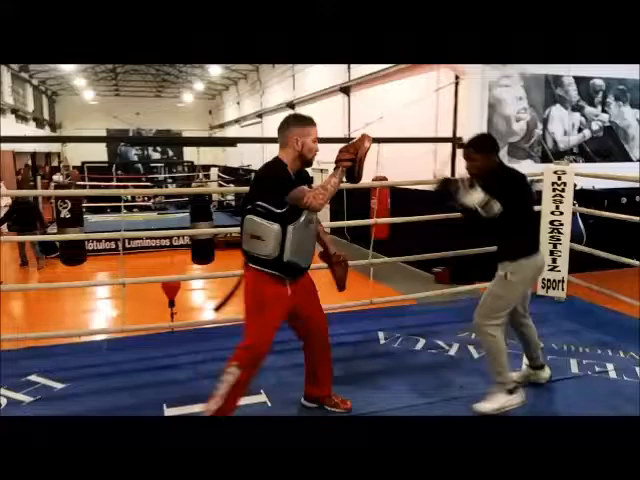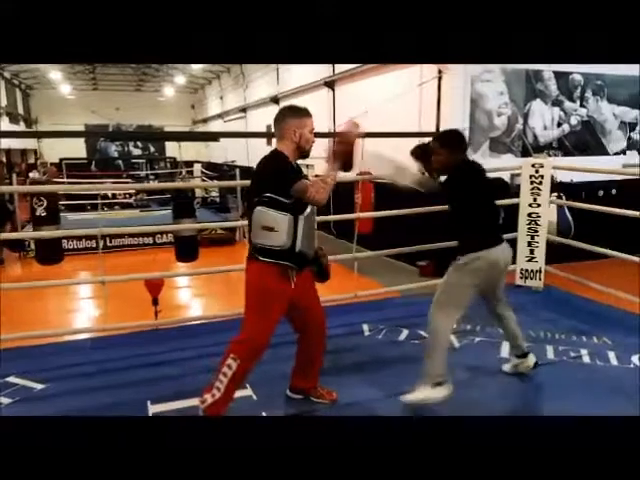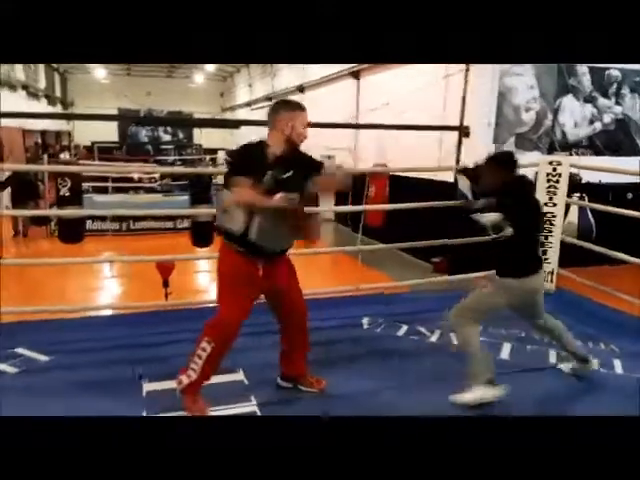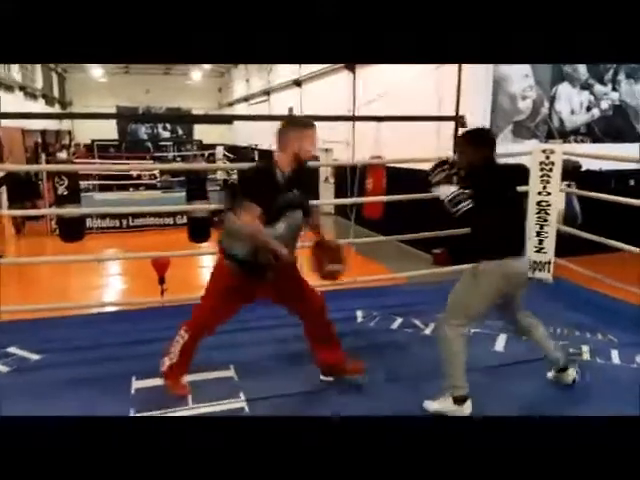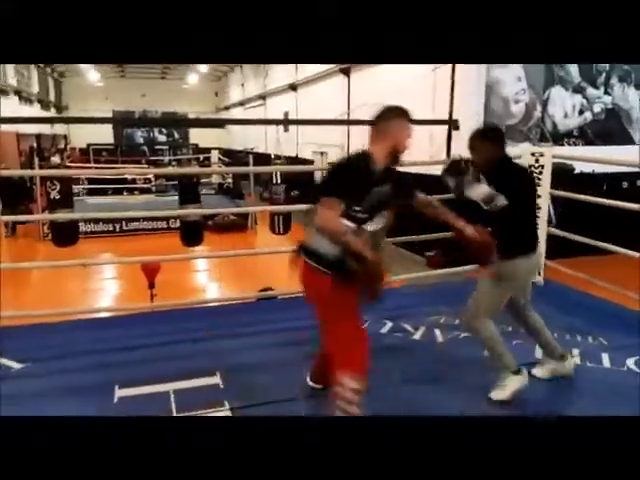
dt=0.4s
person 1, frame 1
left shoulder: (301, 176)
right shoulder: (271, 175)
left elbow: (311, 218)
right elbow: (315, 201)
left wrist: (330, 250)
right wrist: (342, 168)
left hip: (296, 276)
right hip: (266, 278)
left knee: (318, 334)
right knee: (256, 346)
left ankle: (318, 394)
right ankle: (218, 409)
person 1, frame 2
left shoulder: (290, 166)
right shoulder: (274, 166)
right elbow: (317, 196)
left wrist: (312, 251)
right wrist: (335, 163)
left hip: (295, 267)
right hip: (268, 269)
left knee: (314, 327)
right knee: (254, 339)
left ankle: (304, 385)
right ankle: (212, 404)
person 1, frame 3
left shoulder: (300, 161)
right shoulder: (250, 154)
left elbow: (334, 180)
right elbow: (240, 197)
left wrist: (330, 181)
right wrist: (285, 205)
left hip: (276, 257)
right hip: (241, 256)
left knee: (295, 315)
right knee: (227, 322)
left ankle: (292, 374)
right ankle: (190, 386)
person 1, frame 4
left shoulder: (300, 177)
right shoulder: (258, 178)
left elbow: (304, 211)
right elbow: (246, 222)
left wrist: (320, 235)
right wrist: (279, 251)
left hip: (275, 265)
right hip: (240, 266)
left knee: (314, 307)
right knee: (205, 318)
left ankle: (333, 364)
right ankle: (172, 370)
person 1, frame 5
left shoulder: (390, 176)
right shoulder: (350, 171)
left elbow: (423, 202)
right elbow: (325, 219)
left wrist: (462, 227)
right wrist: (360, 249)
left hip: (345, 268)
right hip: (323, 269)
left knee: (340, 333)
right knee: (350, 344)
left ankle: (321, 376)
person 2, frame 1
left shoulder: (513, 181)
right shoulder: (496, 180)
left elbow: (502, 215)
right elbow: (483, 219)
left wrist: (470, 193)
right wrist: (460, 195)
left hip: (520, 261)
right hip: (522, 258)
left knee: (486, 321)
right knee: (517, 316)
left ankle: (506, 390)
right ankle: (537, 368)
person 2, frame 2
left shoulder: (465, 174)
right shoulder: (471, 174)
right wrist: (429, 169)
left hip: (477, 255)
right hip: (498, 250)
left knee: (442, 312)
right knee: (497, 305)
left ankle: (436, 382)
right ankle: (523, 357)
person 2, frame 3
left shoulder: (519, 201)
right shoulder: (515, 194)
left elbow: (515, 238)
left wrist: (490, 209)
right wrist: (475, 183)
left hip: (514, 279)
right hip: (531, 275)
left knee: (460, 318)
right knee: (540, 319)
left ankle: (485, 383)
right ankle: (582, 360)
person 2, frame 4
left shoulder: (487, 179)
right shoulder: (500, 177)
left elbow: (469, 214)
left wrist: (444, 186)
right wrist: (459, 184)
left hip: (494, 265)
right hip: (517, 262)
left knee: (450, 324)
right knee: (517, 316)
left ankle: (458, 399)
right ankle: (562, 367)
person 2, frame 5
left shoulder: (517, 177)
right shoulder: (495, 174)
left elbow: (509, 216)
left hip: (517, 260)
right hip: (511, 256)
left knee: (474, 315)
right knee: (520, 310)
left ankle: (513, 373)
right ankle: (559, 358)
